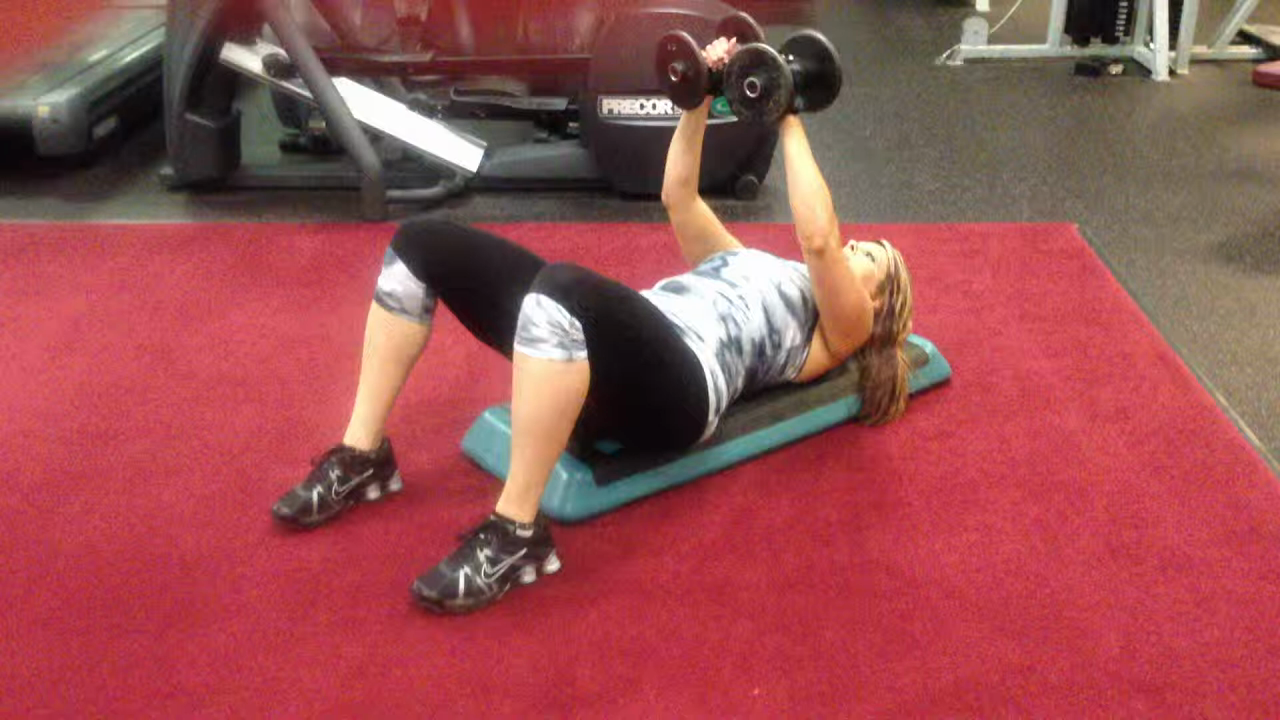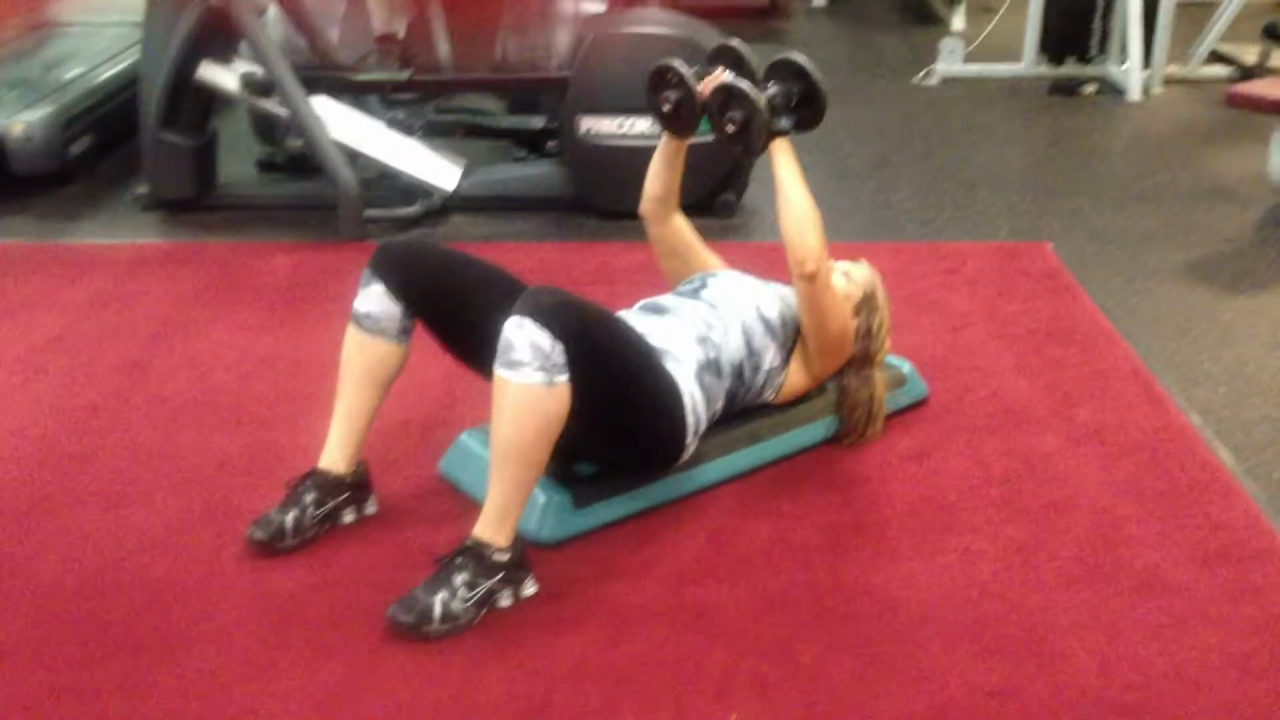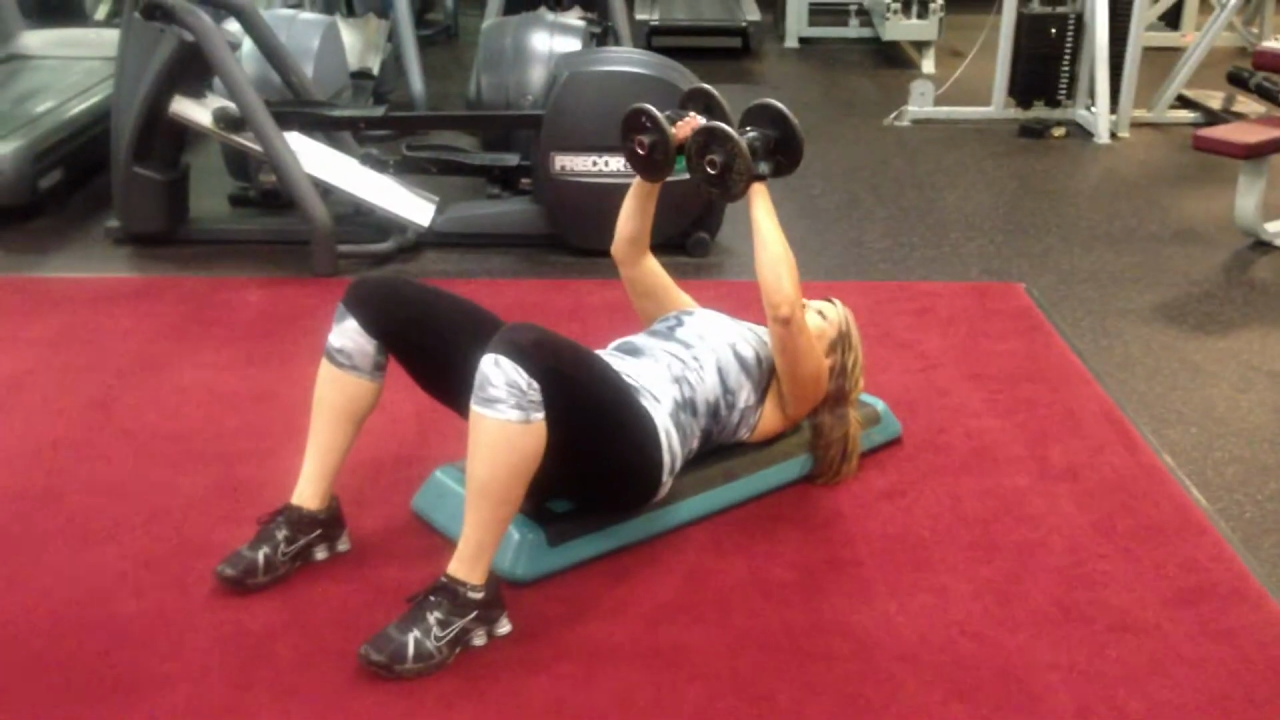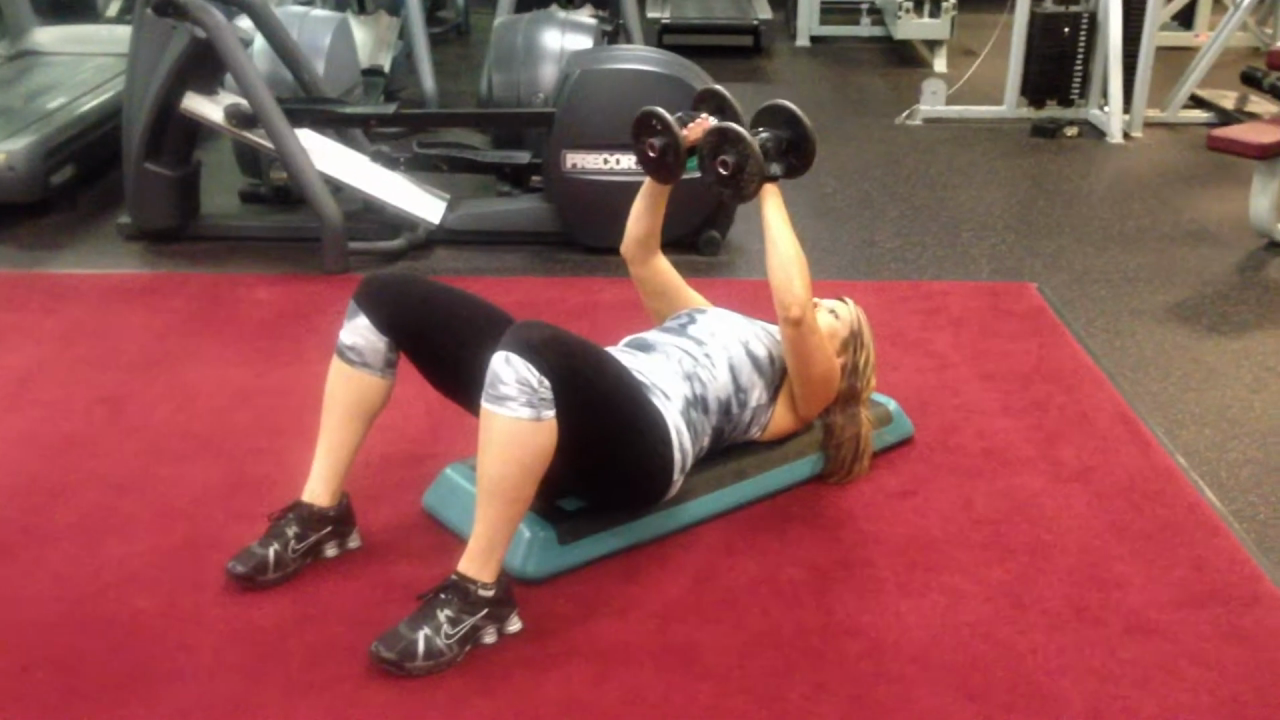
dt=0.7s
person 1, frame 1
left shoulder: (843, 325)
right shoulder: (758, 265)
left elbow: (817, 239)
right elbow: (679, 199)
left wrist: (790, 123)
right wrist: (696, 100)
left hip: (680, 382)
right hip: (606, 349)
left knee: (562, 289)
right knee: (421, 244)
left ankle: (516, 532)
right ankle: (362, 456)
person 1, frame 2
left shoulder: (820, 348)
right shoulder: (737, 287)
left elbow: (807, 262)
right elbow: (659, 214)
left wrist: (780, 146)
left hip: (656, 403)
right hip: (584, 365)
left knee: (543, 310)
right knee: (399, 263)
left ankle: (493, 556)
right ankle: (338, 479)
person 1, frame 3
left shoulder: (793, 388)
right shoulder: (708, 323)
left elbow: (782, 307)
right elbow: (631, 255)
left wrist: (757, 190)
left hip: (634, 443)
right hip: (566, 405)
left knee: (521, 348)
right knee: (375, 300)
left ankle: (467, 595)
right ankle: (310, 517)
person 1, frame 4
left shoulder: (804, 389)
right shoulder: (718, 323)
left elbow: (793, 309)
right elbow: (640, 254)
left wrist: (769, 192)
left hip: (645, 439)
right hip: (574, 401)
left knee: (530, 342)
right knee: (386, 296)
left ankle: (478, 592)
right ankle: (320, 513)
